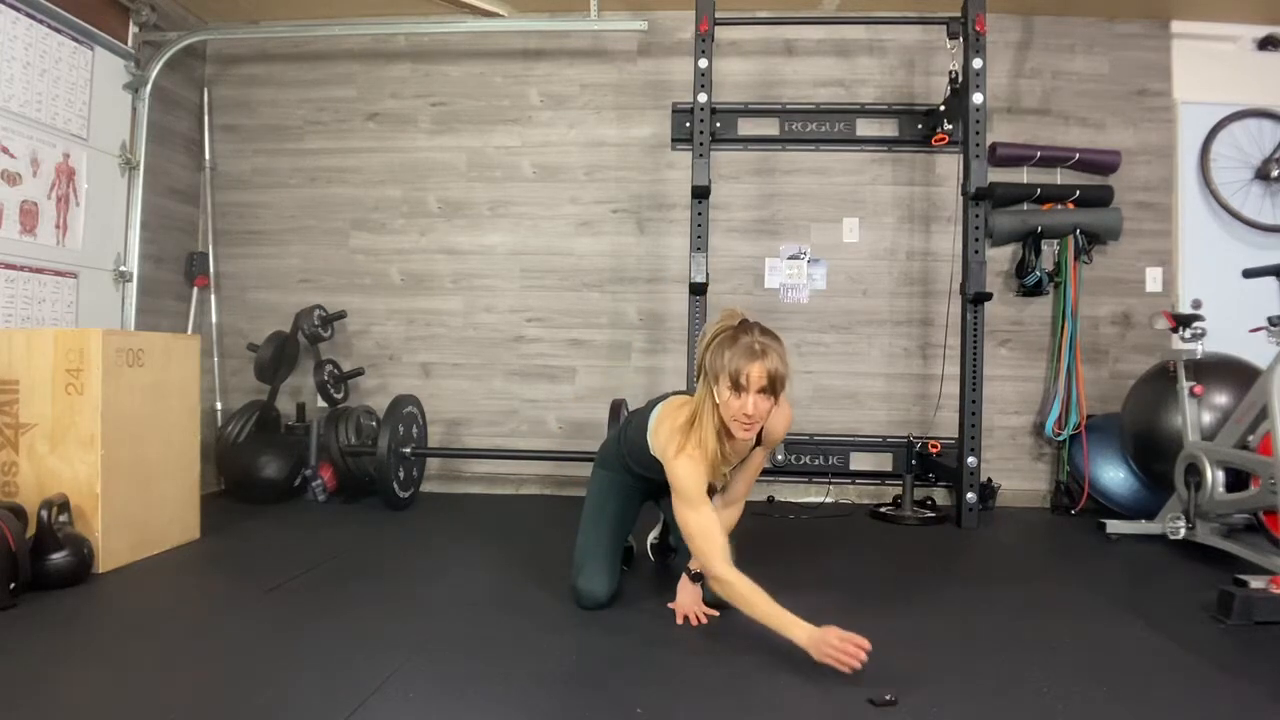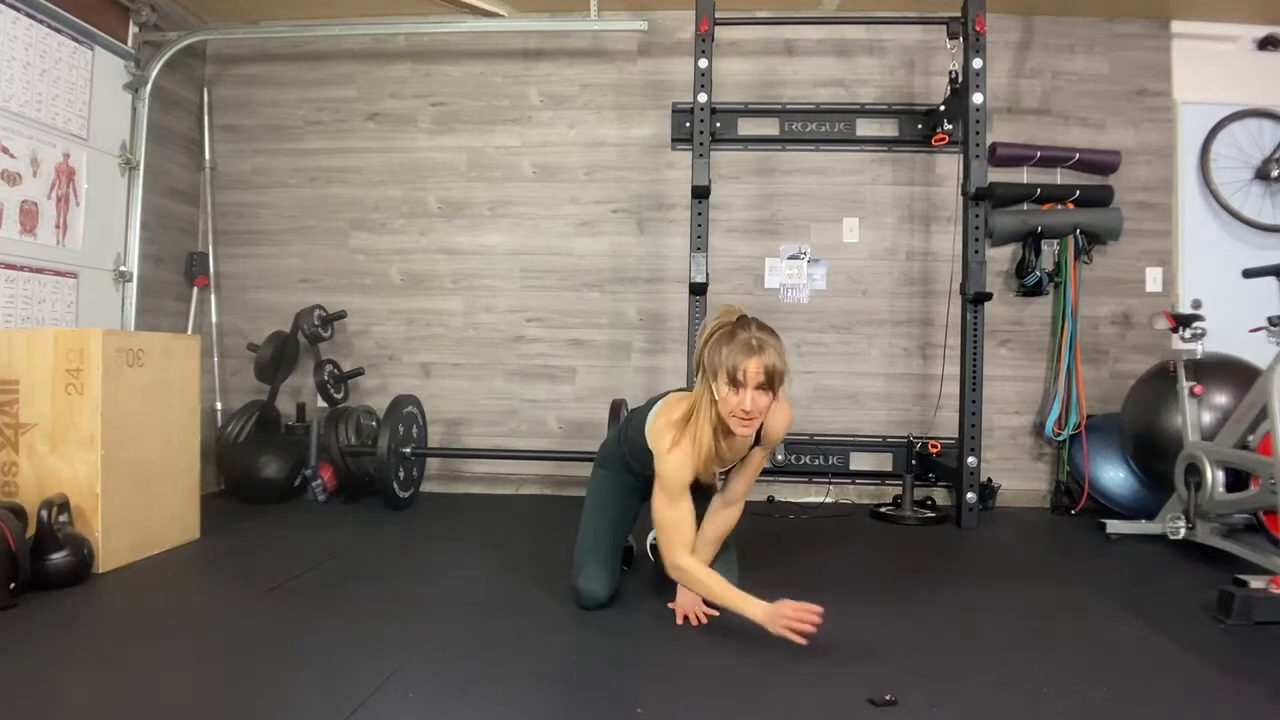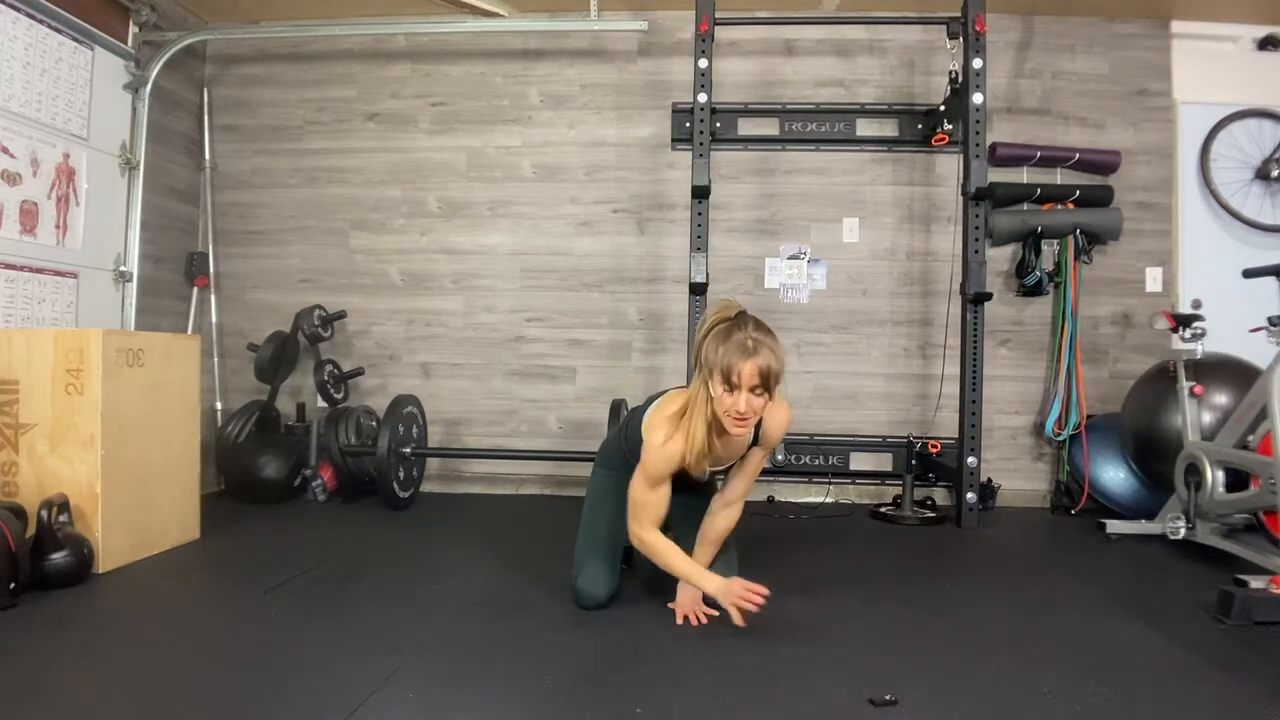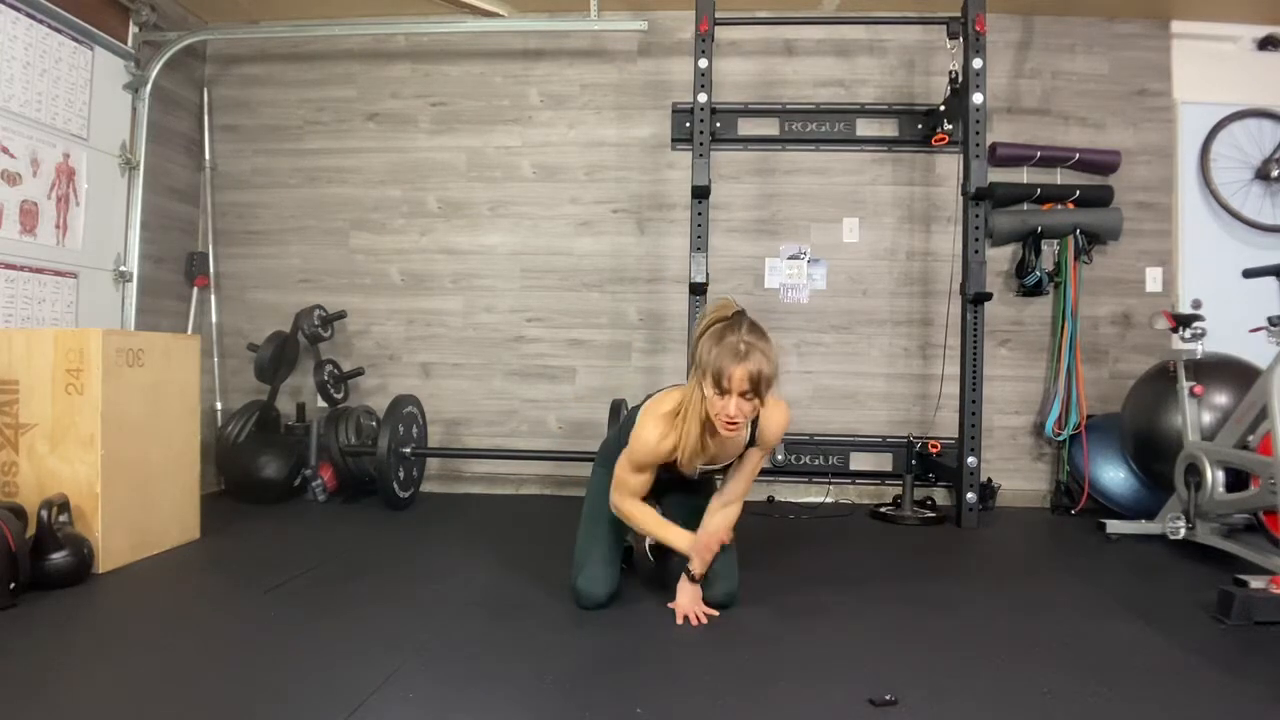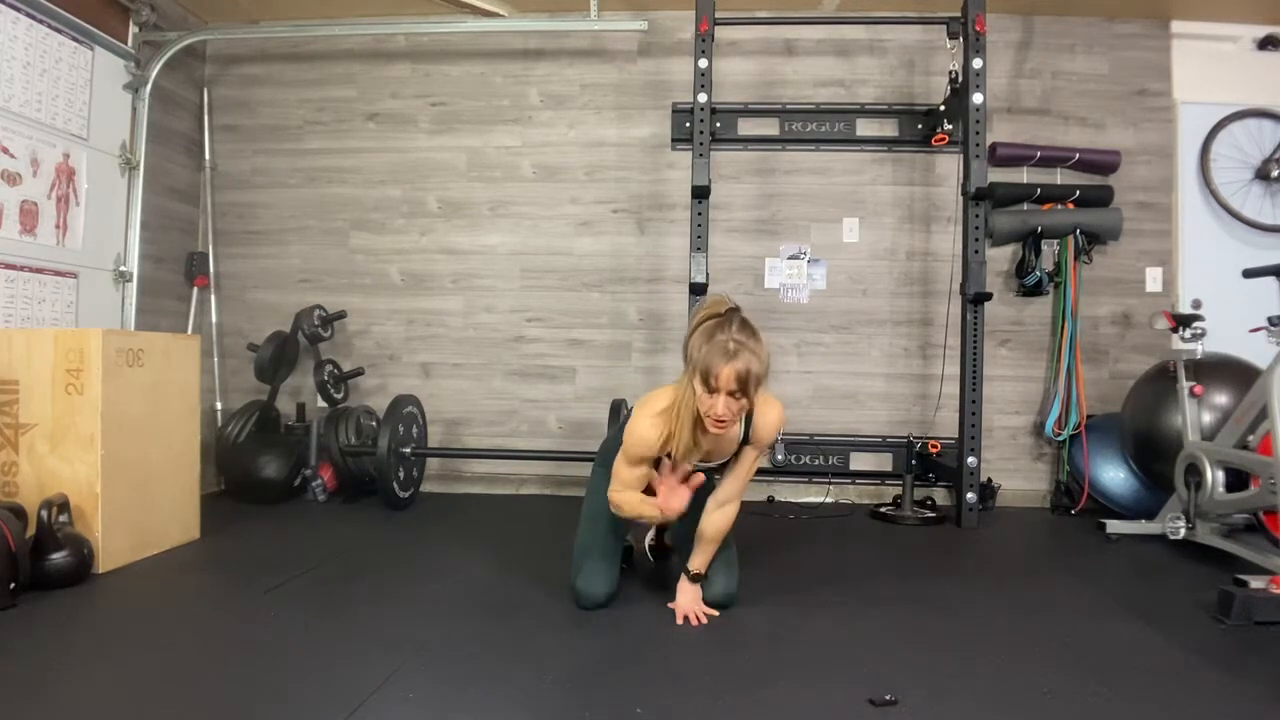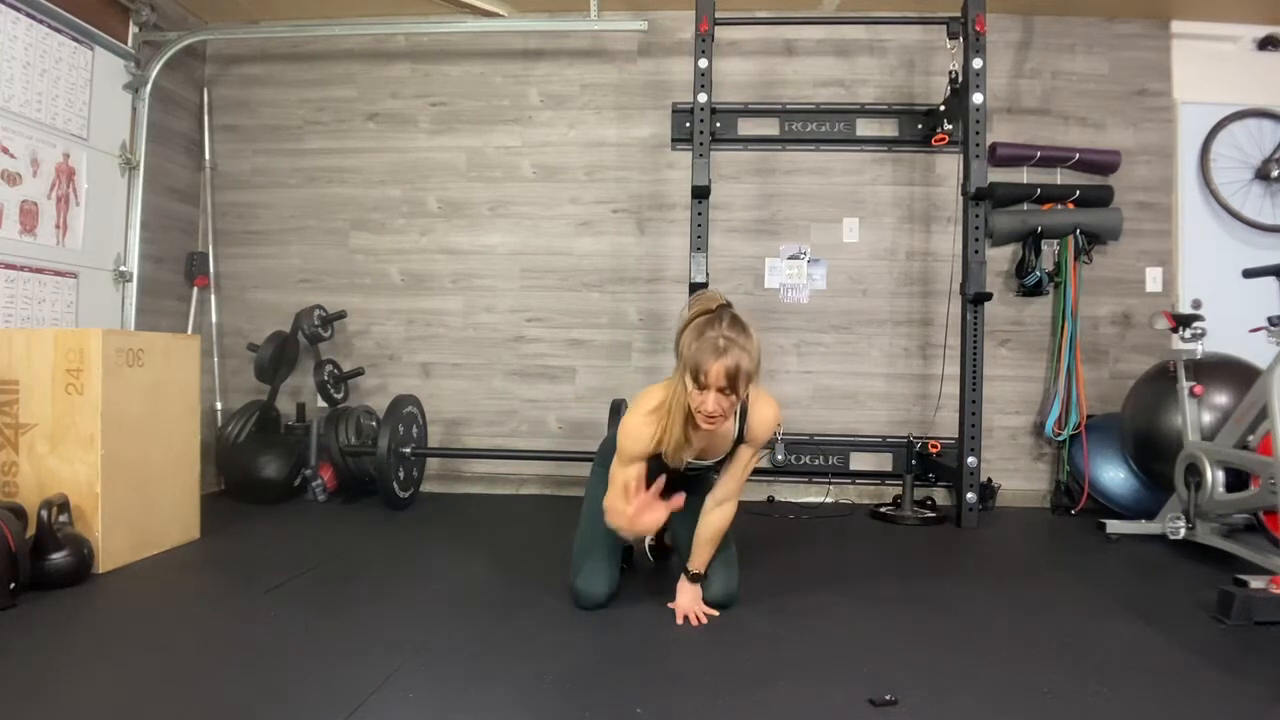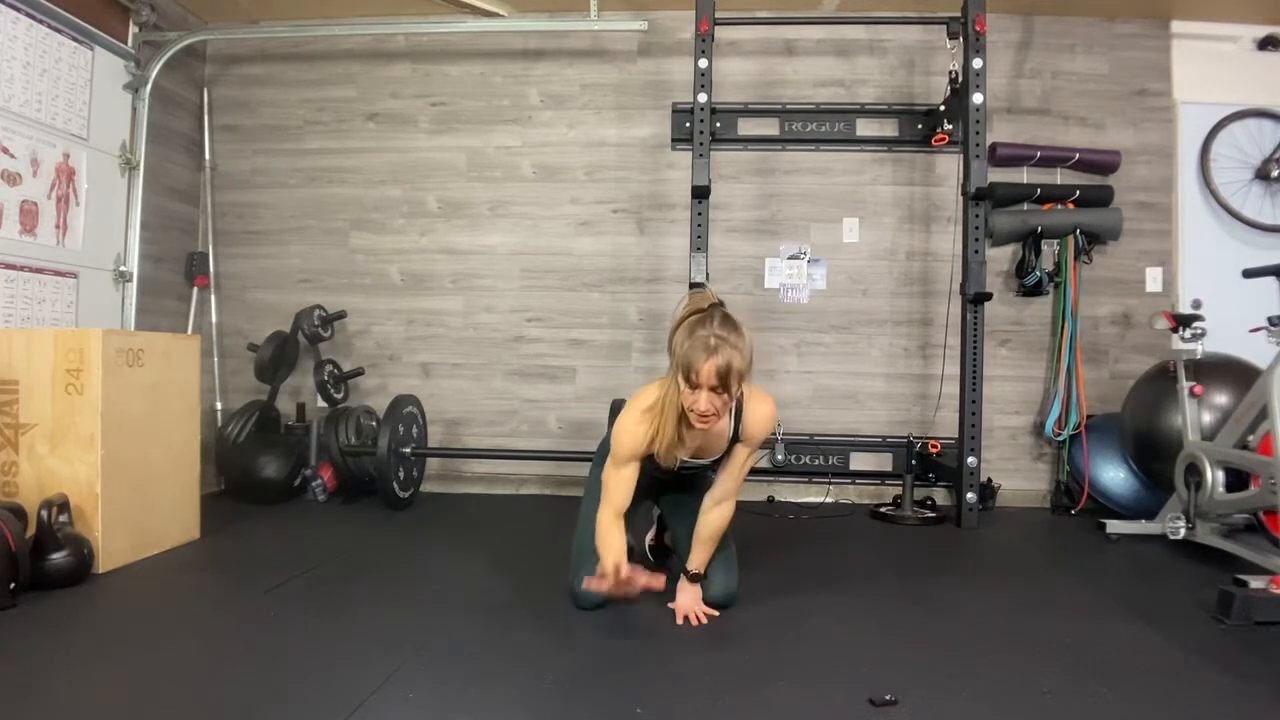
dt=0.1s
person 1, frame 1
left shoulder: (776, 420)
right shoulder: (686, 444)
left elbow: (730, 503)
right elbow: (720, 571)
left wrist: (692, 576)
right wrist: (807, 635)
left hip: (689, 478)
right hip: (625, 470)
left knee: (714, 590)
right knee: (593, 592)
left ankle: (669, 537)
right ankle: (622, 543)
person 1, frame 2
left shoulder: (774, 417)
right shoulder: (678, 436)
left elbow: (729, 502)
right elbow: (678, 560)
left wrist: (693, 585)
right wrist: (764, 613)
left hip: (697, 478)
right hip: (627, 467)
left knee: (719, 587)
right knee: (592, 593)
right ankle: (619, 544)
person 1, frame 3
left shoulder: (774, 420)
right shoulder: (671, 433)
left elbow: (729, 502)
right elbow: (642, 531)
left wrist: (689, 578)
right wrist: (713, 585)
left hip: (692, 480)
right hip: (624, 466)
left knee: (718, 582)
right knee: (591, 593)
right ankle: (616, 546)
person 1, frame 4
left shoulder: (773, 420)
right shoulder: (659, 425)
left elbow: (729, 502)
right elbow: (621, 500)
left wrist: (692, 576)
right wrist: (685, 542)
left hip: (690, 479)
right hip: (625, 464)
left knee: (721, 592)
right knee: (592, 593)
left ankle: (665, 540)
person 1, frame 5
left shoulder: (767, 418)
right shoulder: (652, 421)
left elbow: (726, 501)
right elbow: (618, 494)
left wrist: (692, 575)
right wrist: (659, 509)
left hip: (690, 478)
right hip: (627, 466)
left knee: (720, 593)
right knee: (591, 593)
left ankle: (665, 541)
person 1, frame 6
left shoulder: (762, 415)
right shoulder: (647, 416)
left elbow: (723, 501)
right elbow: (614, 503)
left wrist: (692, 577)
right wrist: (633, 522)
left hip: (692, 480)
right hip: (630, 470)
left knee: (720, 593)
right knee: (590, 593)
left ankle: (669, 537)
person 1, frame 7
left shoulder: (758, 414)
right shoulder: (641, 416)
left elbow: (721, 500)
right elbow: (609, 513)
left wrist: (691, 577)
right wrist: (616, 568)
left hip: (691, 480)
right hip: (627, 470)
left knee: (720, 593)
right knee: (589, 593)
left ankle: (666, 539)
right ankle: (651, 528)
